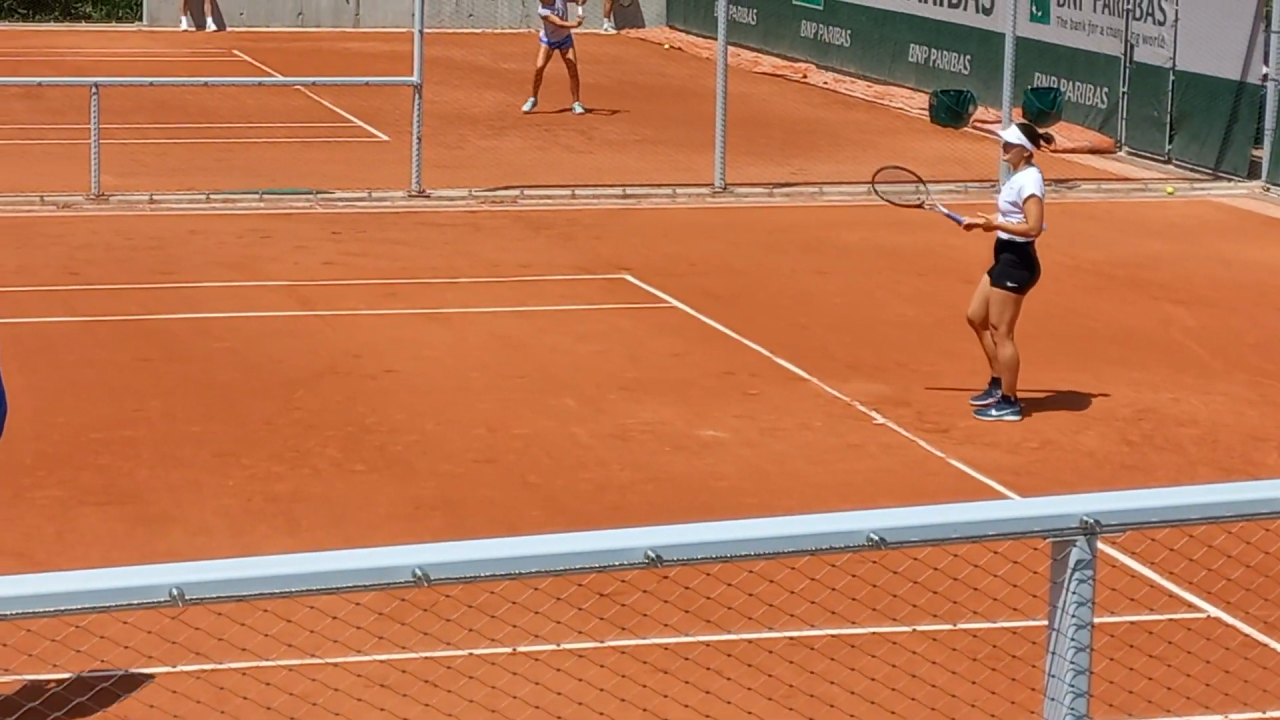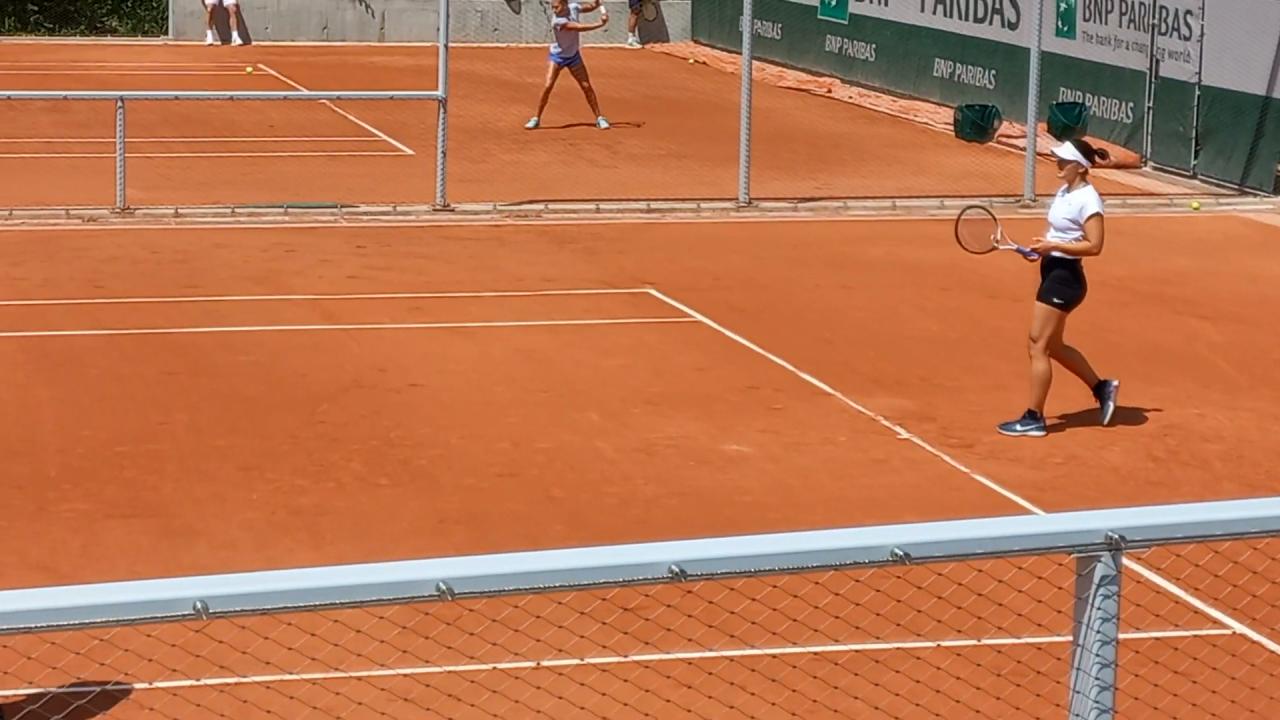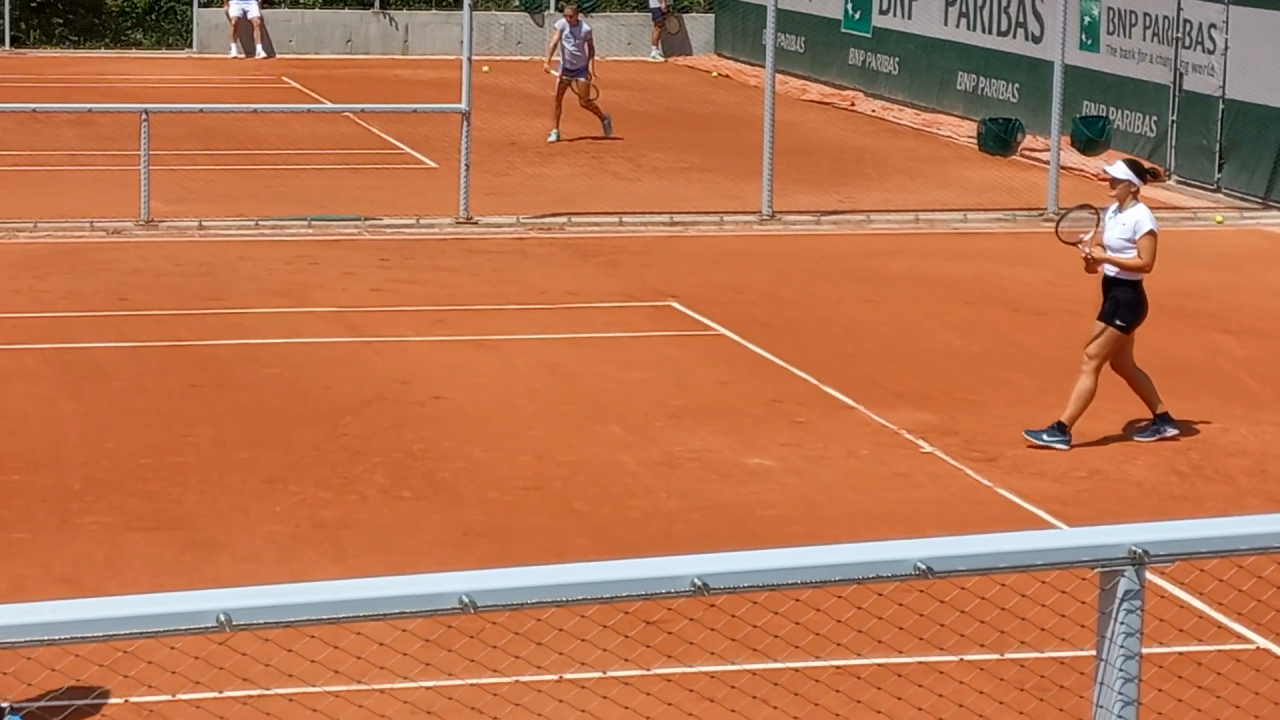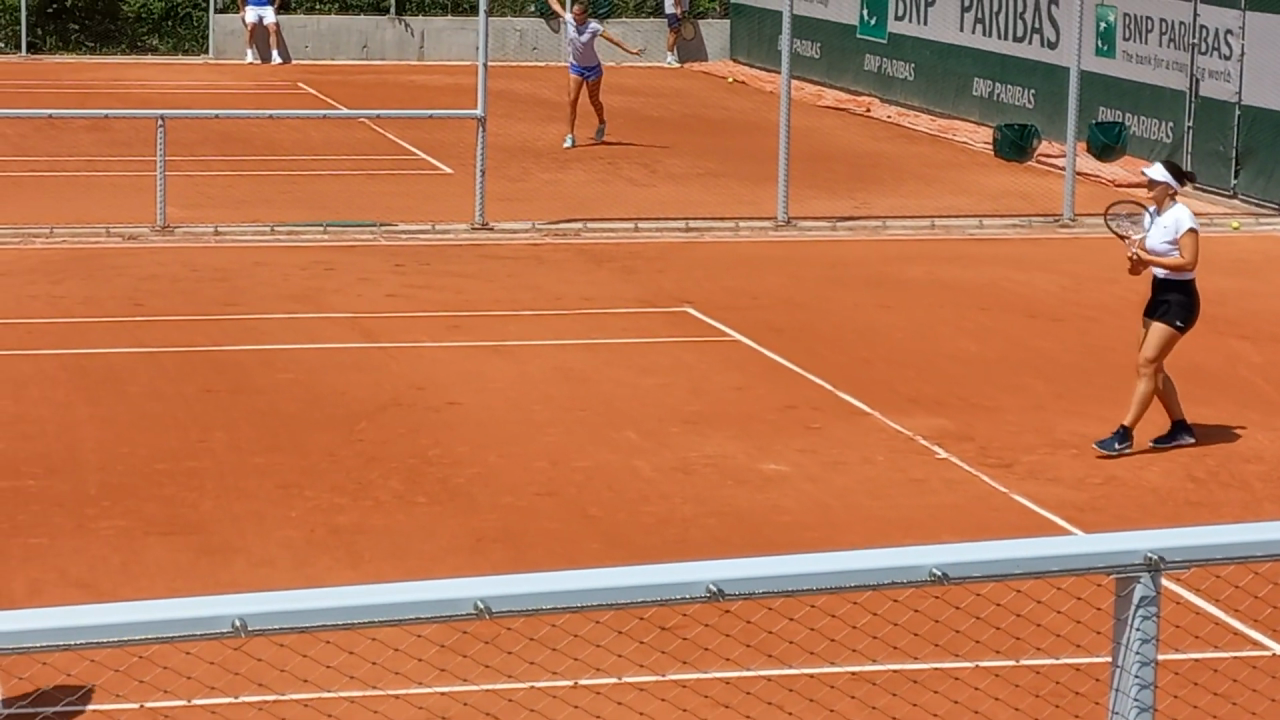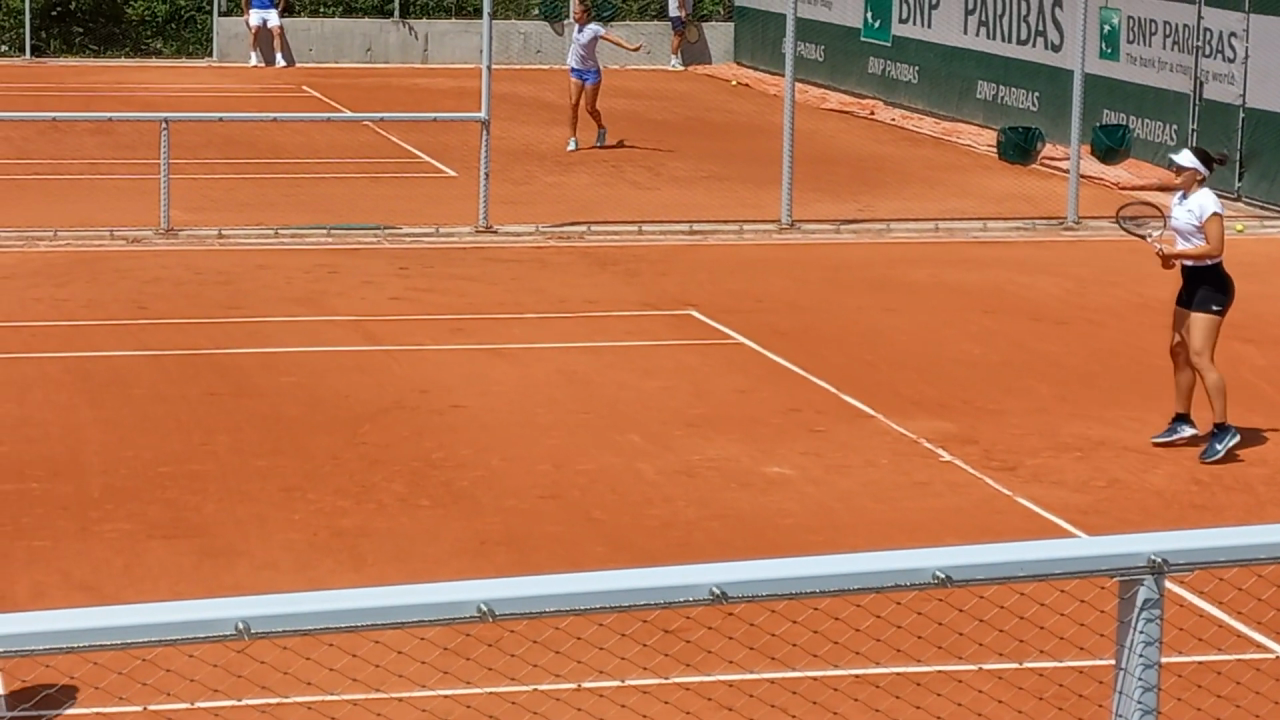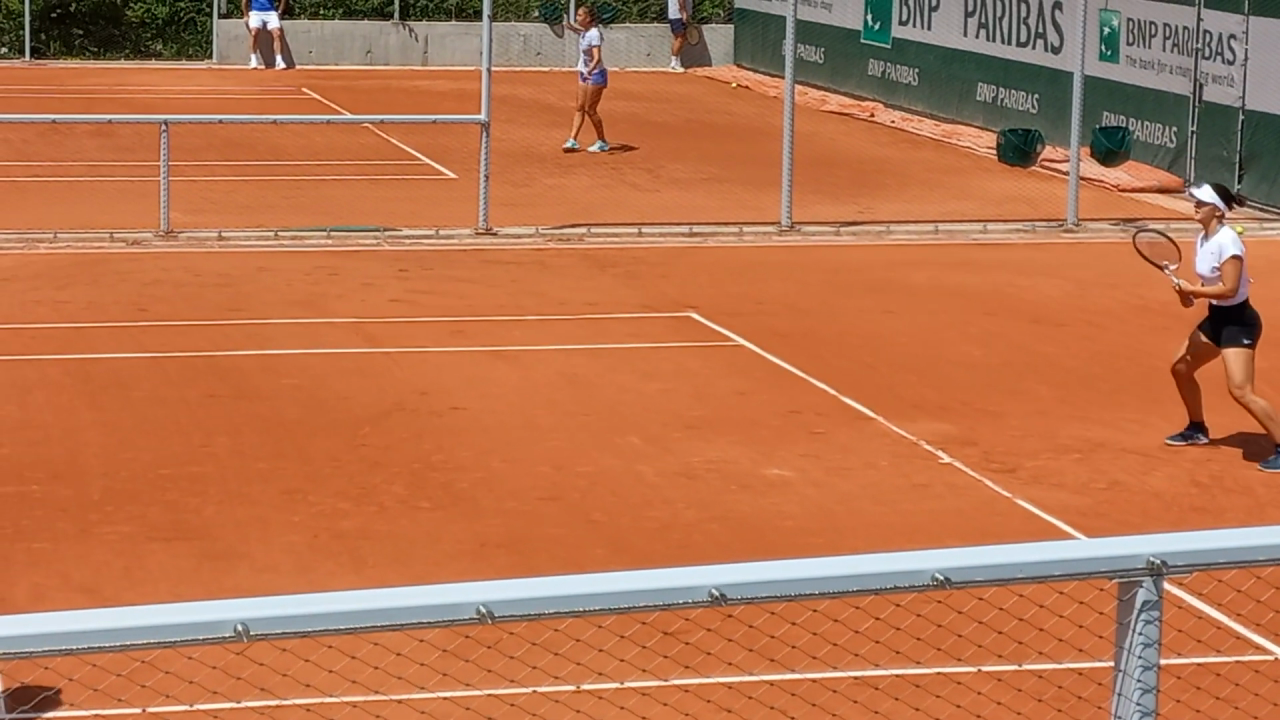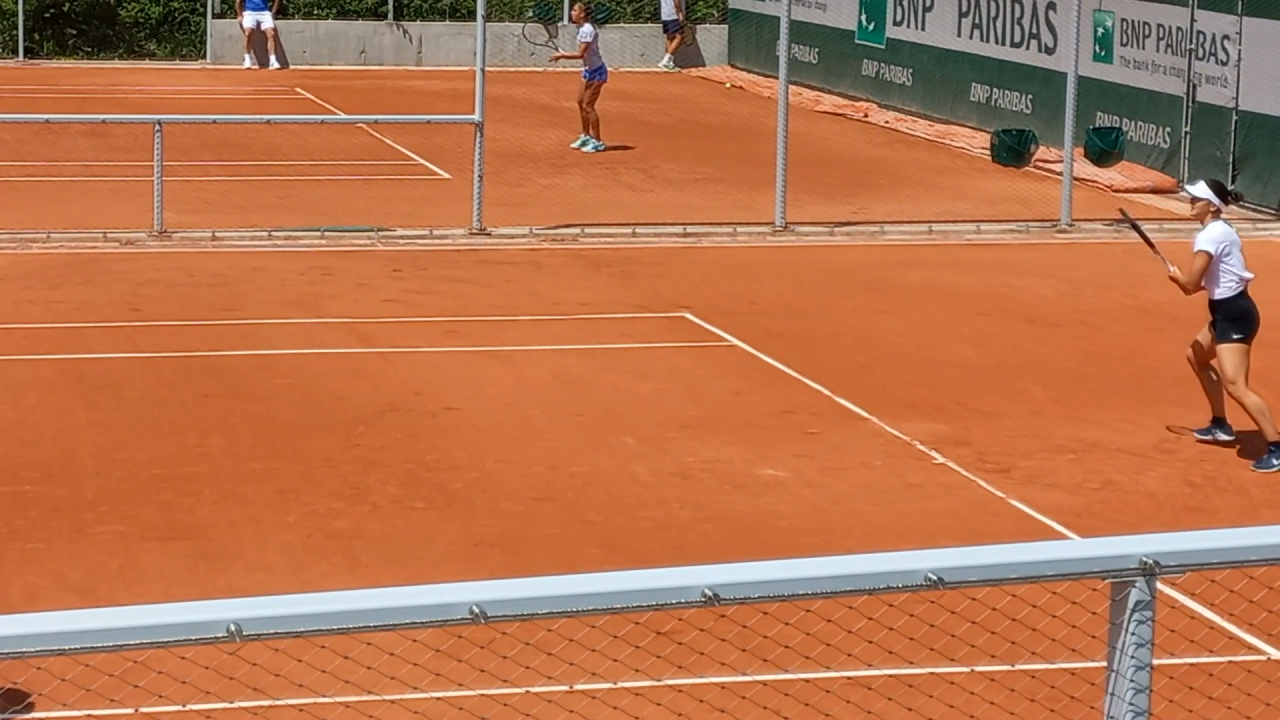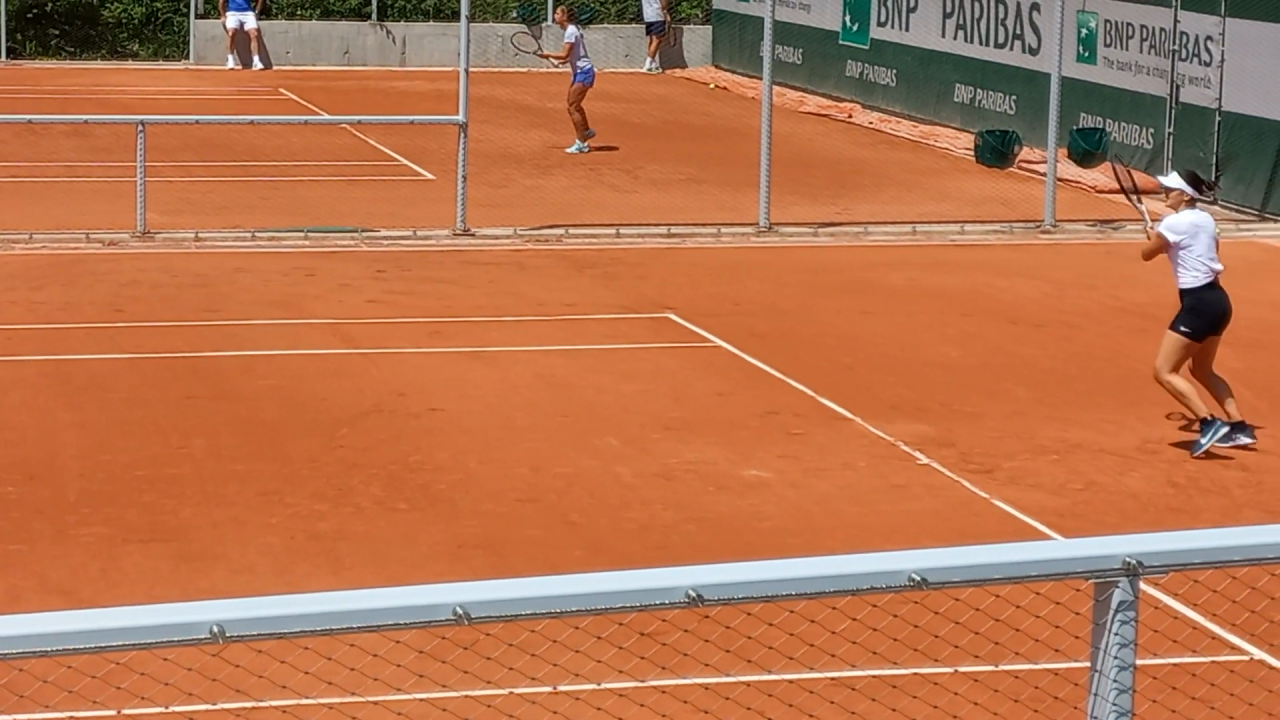
dt=0.2s
person 1, frame 1
left shoulder: (1028, 181)
right shoulder: (1018, 175)
left elbow: (1032, 228)
left wrist: (995, 224)
right wrist: (984, 221)
left hip: (1017, 262)
right hip: (1006, 259)
left knee: (1001, 333)
right knee: (976, 318)
left ankle: (1008, 402)
right ankle: (998, 385)
person 1, frame 2
left shoulder: (1088, 200)
right shoulder: (1065, 192)
left elbow: (1094, 246)
left wrist: (1052, 246)
right wrist: (1042, 247)
left hip: (1064, 279)
right hip: (1054, 275)
left knee: (1038, 347)
right knee: (1051, 345)
left ankle: (1034, 418)
right ankle: (1102, 387)
person 1, frame 3
left shoulder: (1142, 218)
right shoulder: (1113, 212)
left elbow: (1146, 263)
right elbow: (1105, 250)
left wrist: (1107, 258)
right wrist: (1093, 258)
left hip: (1126, 299)
right hip: (1115, 295)
left knee: (1089, 363)
right knee: (1122, 364)
left ankle: (1061, 431)
right ankle: (1164, 420)
person 1, frame 4
left shoulder: (1182, 217)
right shoulder: (1152, 214)
left elbow: (1189, 262)
right elbow: (1145, 254)
left wrist: (1150, 259)
right wrist: (1137, 260)
left hip: (1179, 299)
right hip: (1159, 294)
left knee: (1146, 365)
right knee: (1153, 367)
left ankle: (1124, 435)
right ankle: (1180, 428)
person 1, frame 5
left shoulder: (1207, 202)
right shoulder: (1179, 199)
left elbow: (1215, 249)
left wrist: (1176, 252)
right wrist: (1169, 255)
left hip: (1212, 284)
right hip: (1191, 282)
left knee: (1200, 359)
right knee: (1178, 352)
left ankle: (1222, 430)
right ankle: (1182, 421)
person 1, frame 6
left shoulder: (1228, 242)
right shoulder: (1204, 238)
left elbow: (1228, 289)
left wrist: (1192, 291)
right wrist: (1188, 292)
left hip: (1239, 322)
right hip: (1217, 318)
left knee: (1241, 392)
right knee: (1180, 368)
right ankle: (1197, 429)
person 1, frame 7
left shoulder: (1208, 237)
right shoulder: (1222, 230)
left elbow: (1190, 283)
left wrist: (1175, 274)
right wrist: (1190, 282)
left hip: (1235, 316)
right hip: (1228, 313)
left knee: (1235, 386)
right knee: (1197, 356)
right ankle: (1220, 425)
person 1, frame 8
left shoulder: (1173, 223)
right shoulder: (1205, 219)
left elbow: (1147, 254)
left wrist: (1152, 237)
left hip: (1198, 306)
right hip: (1216, 301)
left knee: (1164, 372)
right knee: (1200, 370)
left ankle: (1209, 422)
right ankle: (1238, 428)
